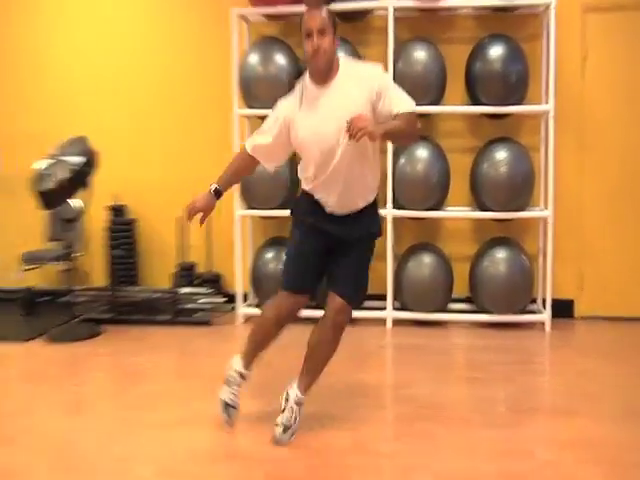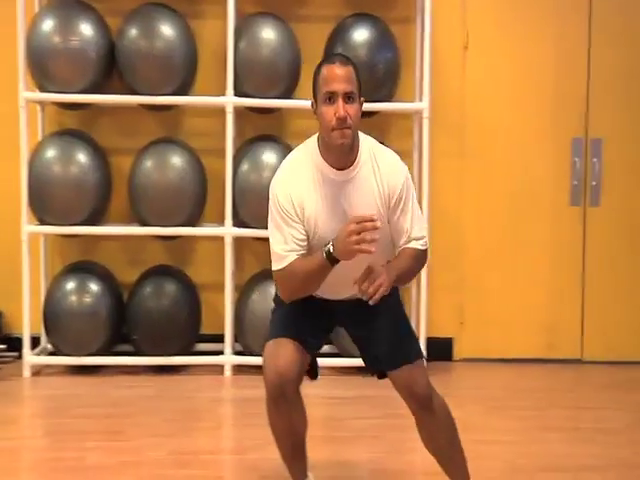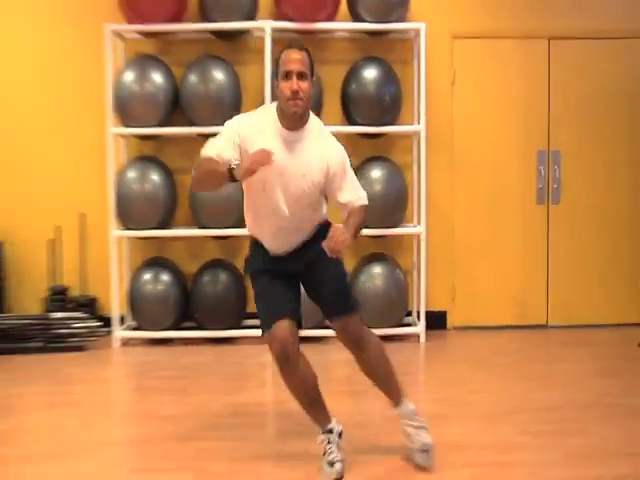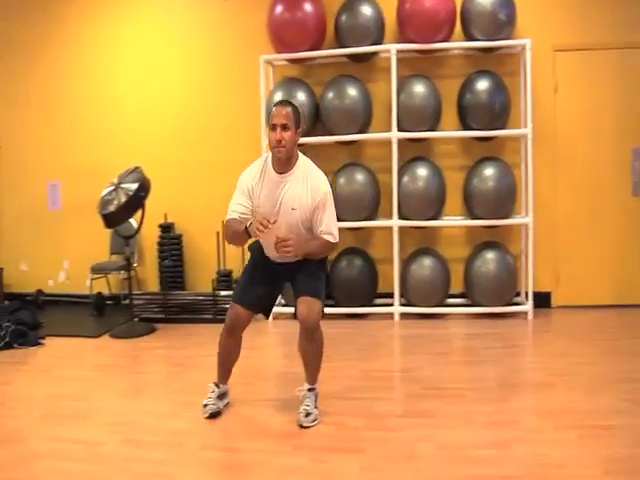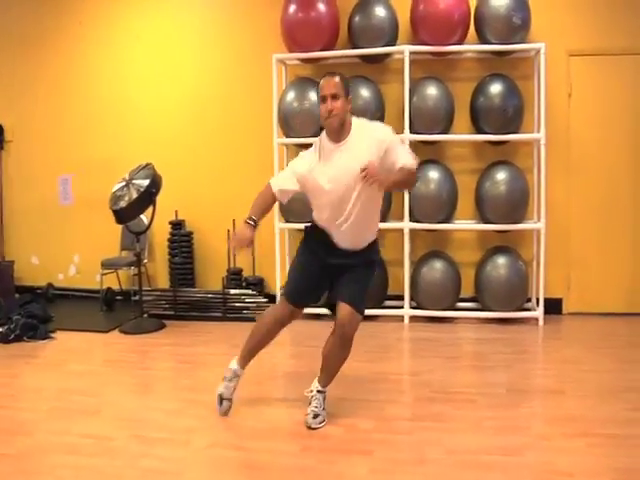
dt=0.5s
person 1, frame 1
left shoulder: (370, 79)
right shoulder: (291, 107)
left elbow: (412, 124)
right elbow: (253, 152)
left wrist: (380, 130)
right wrist: (214, 192)
left hip: (360, 216)
right hip: (314, 210)
left knee: (338, 311)
right knee: (289, 303)
left ankle: (298, 393)
right ankle: (240, 369)
person 1, frame 2
left shoulder: (390, 170)
right shoulder: (290, 179)
left elbow: (415, 247)
right elbow: (287, 287)
left wrist: (389, 272)
right wrist: (337, 252)
left hip: (372, 292)
right hip: (306, 292)
left knee: (418, 390)
right knee: (279, 375)
person 1, frame 3
left shoulder: (326, 147)
right shoulder: (247, 126)
left elbow: (357, 204)
right elbow: (200, 178)
left wrist: (348, 229)
right wrist: (236, 170)
left hip: (313, 245)
right hip: (266, 252)
left knee: (352, 331)
right knee: (284, 344)
left ankle: (406, 411)
right ankle: (328, 431)
person 1, frame 4
left shoulder: (316, 182)
right shoulder: (252, 176)
left elbow: (329, 243)
right elbow: (229, 232)
left wrist: (299, 246)
right wrist: (248, 229)
left hip: (308, 259)
right hip: (266, 257)
left knee: (309, 318)
right knee: (234, 320)
left ankle: (311, 392)
right ankle: (221, 387)
person 1, frame 5
left shoulder: (377, 135)
right shoulder: (310, 159)
left elbow: (410, 172)
right elbow: (273, 189)
left wrist: (388, 180)
right wrist: (249, 223)
left hip: (362, 252)
right hip: (321, 243)
left knee: (346, 323)
right knee: (283, 312)
left ankle: (320, 391)
right ankle: (236, 370)
